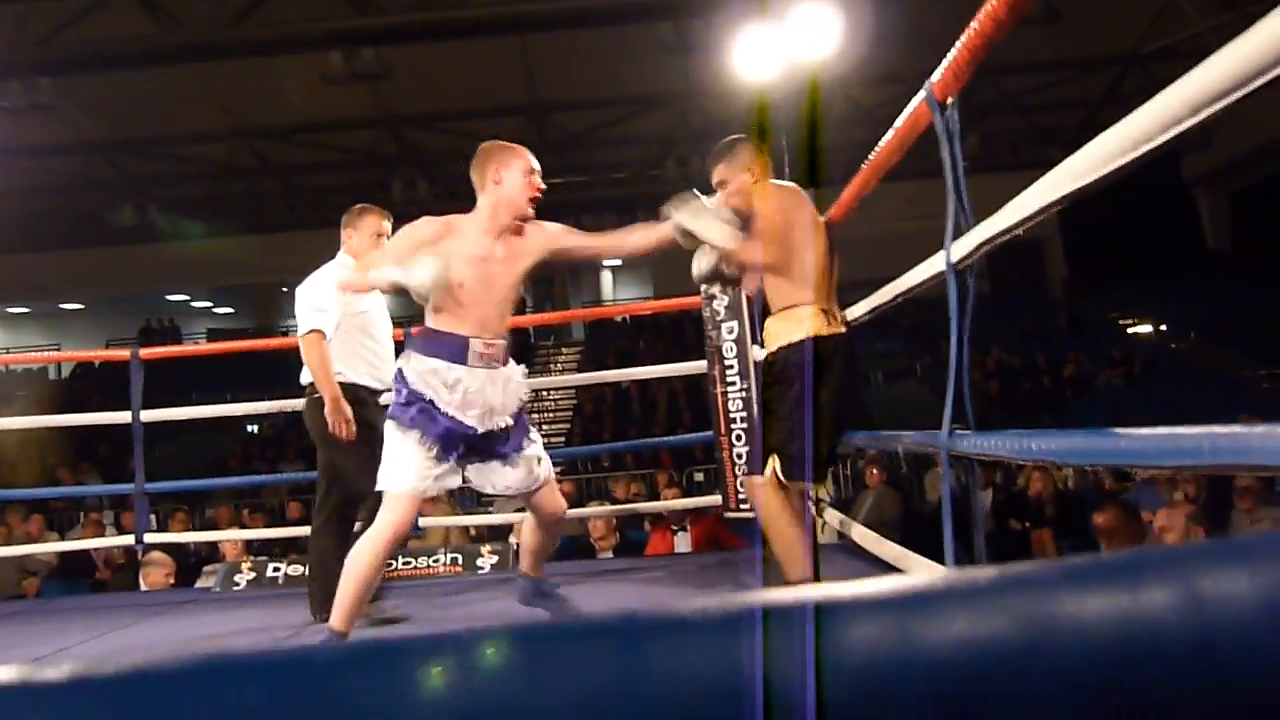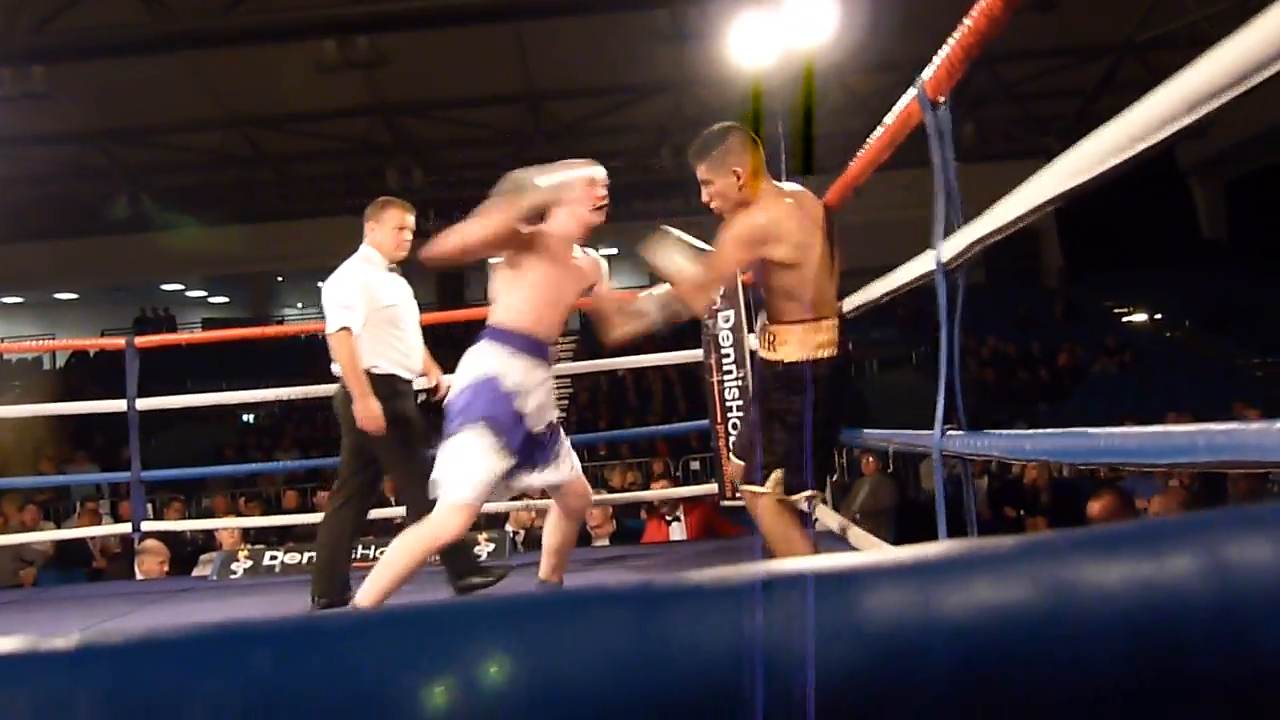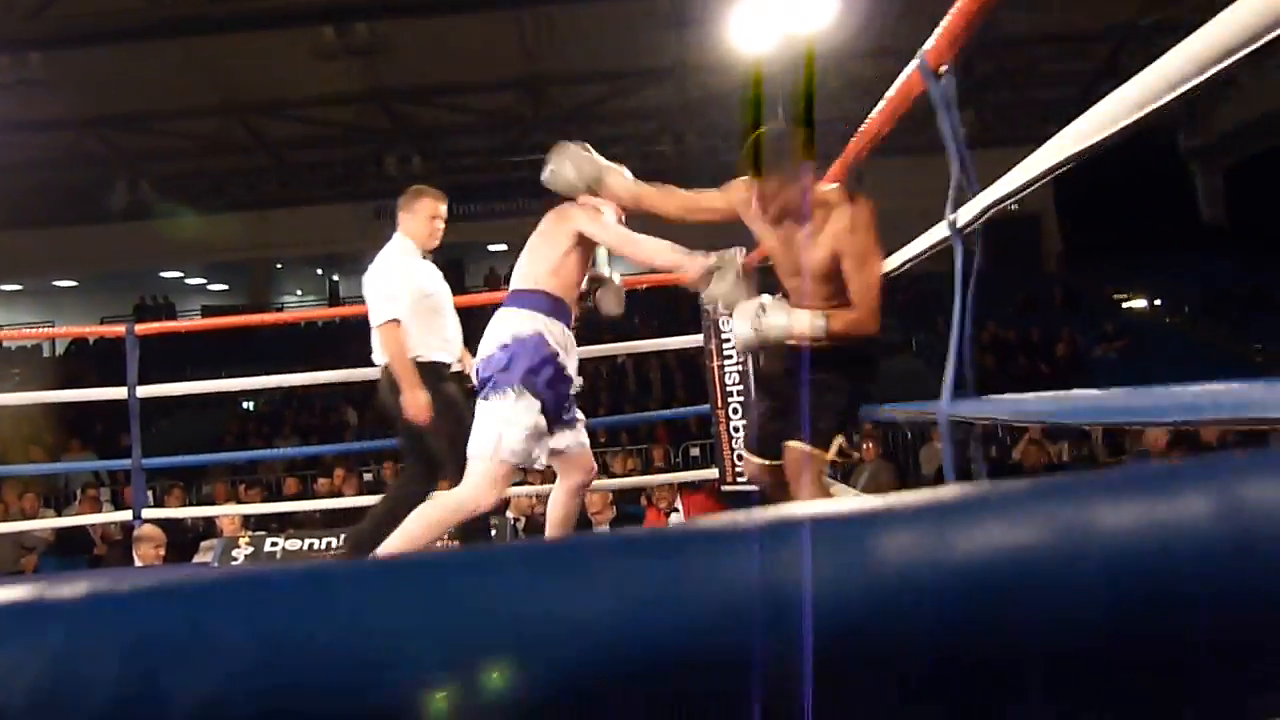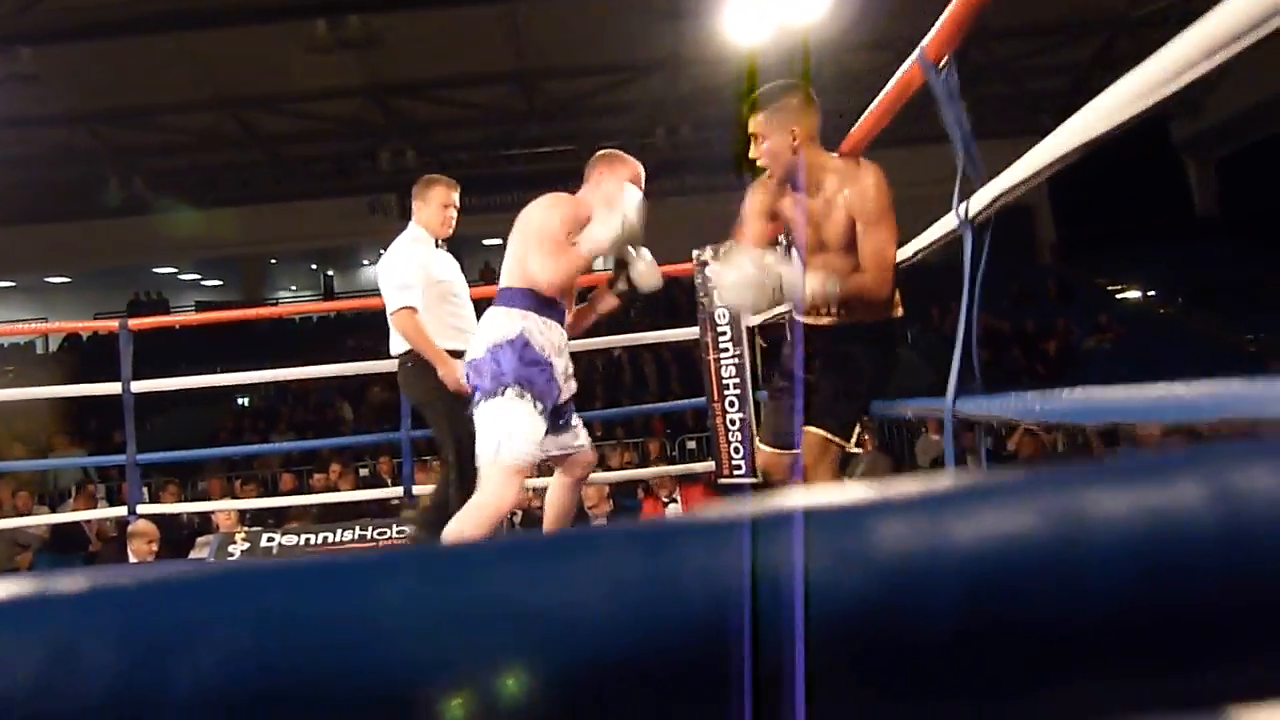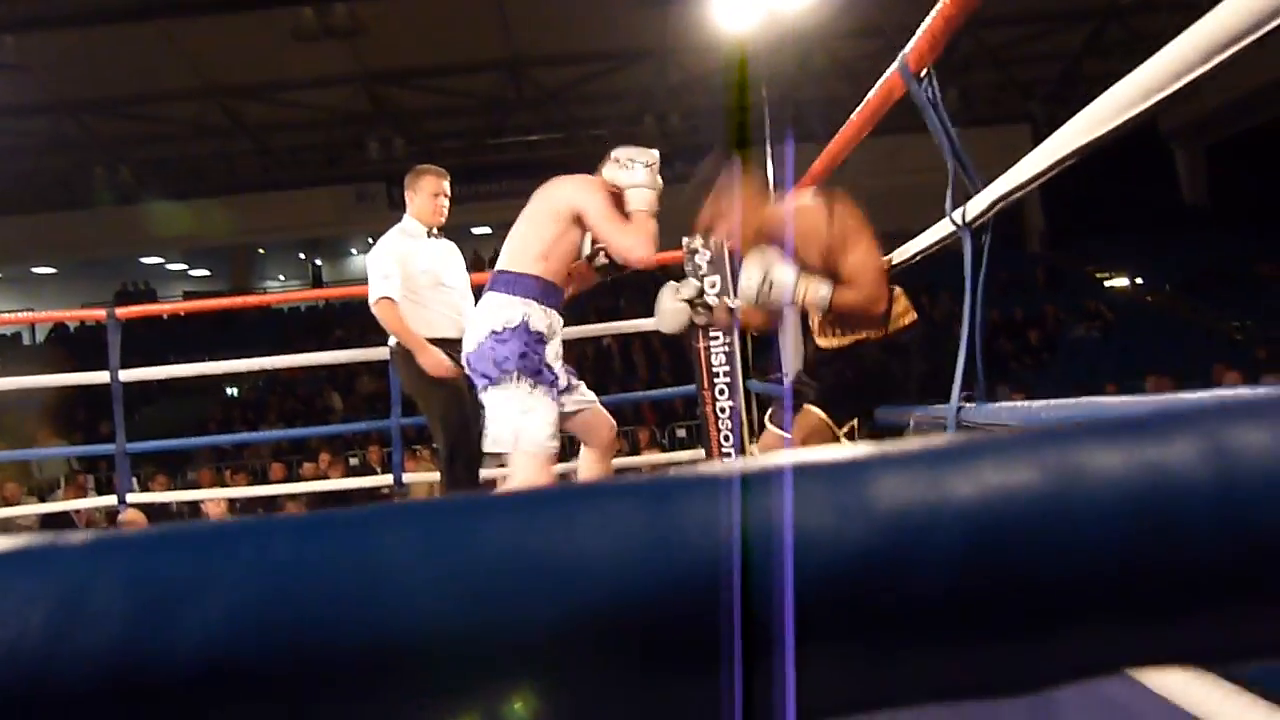
dt=0.2s
person 1, frame 1
left shoulder: (536, 239)
right shoulder: (431, 232)
left elbow: (614, 244)
right elbow: (352, 278)
left wrist: (680, 222)
right wrist: (396, 272)
left hip: (493, 390)
right hip: (430, 387)
left knee: (550, 508)
right knee: (395, 523)
left ankle: (532, 582)
right ankle: (332, 642)
person 1, frame 2
left shoulder: (589, 267)
right shoulder: (526, 239)
right elbow: (441, 251)
right wrist: (518, 202)
left hip: (532, 390)
right hip: (497, 381)
left knee: (577, 498)
right knee: (452, 521)
left ankle: (550, 589)
person 1, frame 3
left shoulder: (577, 240)
right shoulder: (580, 213)
right elbow: (630, 244)
left wrist: (594, 297)
right wrist: (706, 267)
left hip: (539, 350)
right hip: (525, 345)
left knee: (580, 469)
right knee: (482, 491)
person 1, frame 4
left shoulder: (579, 228)
right shoulder: (558, 208)
right elbow: (547, 278)
left wrist: (615, 293)
right wrist: (597, 240)
left hip: (538, 351)
right hip: (514, 346)
left knee: (579, 463)
right knee: (502, 490)
person 1, frame 5
left shoulder: (568, 200)
right shoulder: (585, 187)
right elbow: (640, 254)
left wrist: (596, 258)
right wrist: (642, 194)
left hip: (529, 334)
right hip: (512, 328)
left knee: (602, 431)
right knee: (534, 478)
person 2, frame 1
left shoulder: (773, 196)
right shoulder: (791, 205)
left elbow: (766, 256)
left wrist: (718, 245)
right wrist: (730, 261)
left hip: (801, 345)
right hip: (818, 344)
left knee: (765, 482)
right knee: (789, 480)
person 2, frame 2
left shoulder: (759, 221)
right shoulder: (797, 201)
left elbow: (698, 297)
left hip: (799, 361)
right hip: (790, 357)
left knee: (763, 493)
right knee: (742, 472)
person 2, frame 3
left shoulder: (848, 217)
right shoulder: (749, 198)
left elbow: (868, 318)
right elbow: (671, 202)
left wrist: (795, 322)
right wrist: (602, 172)
left hip: (840, 349)
right hip: (789, 346)
left knee: (803, 465)
right knee: (762, 468)
person 2, frame 4
left shoulder: (862, 182)
right shoulder: (767, 192)
left elbow: (879, 284)
right elbow: (743, 262)
left wrist: (807, 285)
right wrist: (734, 278)
left hip: (864, 329)
right hip: (809, 329)
left knee: (817, 451)
right knee: (772, 462)
person 2, frame 5
left shoulder: (821, 215)
right shoulder: (762, 242)
left elbow: (874, 302)
right elbow: (762, 316)
left wrist: (801, 290)
right wrist: (712, 312)
left hip: (885, 342)
right hip: (830, 345)
left knee: (805, 445)
right knee: (770, 452)
person 3, frame 1
left shoulder: (366, 289)
right shoulder: (328, 282)
right elbow: (312, 340)
right wrist: (334, 401)
left hip: (359, 402)
right hip: (342, 403)
left knee: (338, 503)
right knee: (383, 491)
left ankle: (327, 601)
person 3, frame 2
left shoulder: (394, 281)
right shoulder: (353, 276)
left elbow: (406, 341)
right elbow: (340, 336)
left wrist: (437, 375)
right wrist: (363, 397)
left hip: (387, 393)
right hip: (378, 393)
left knee: (353, 492)
right knee: (419, 483)
left ankle: (329, 590)
right ankle: (462, 569)
person 3, frame 3
left shoulder: (425, 268)
right shoulder: (393, 264)
right elbow: (389, 327)
left wrist: (467, 361)
right wrist: (413, 387)
left hip: (430, 377)
right hip: (419, 379)
left knee: (421, 475)
right knee: (467, 463)
left ankle: (357, 546)
person 3, frame 4
left shoulder: (443, 257)
right shoulder: (405, 254)
right elbow: (403, 315)
right wrist: (444, 363)
left hip: (450, 366)
right hip: (428, 367)
left knee: (464, 457)
right knee: (467, 460)
left ankle: (431, 534)
person 3, frame 5
left shoulder: (449, 248)
right shoulder: (394, 245)
right elbow: (382, 304)
right wrist: (422, 350)
left hip: (456, 354)
right hip: (425, 356)
left knee: (467, 443)
right knee: (459, 445)
